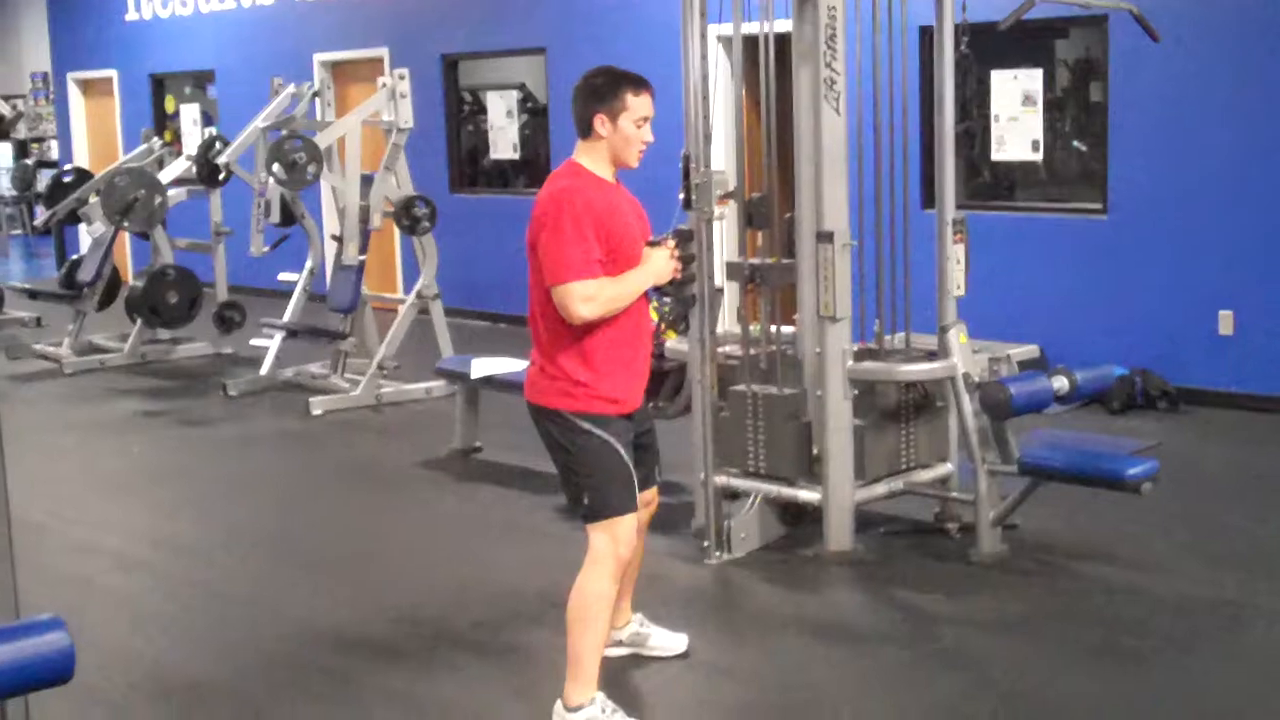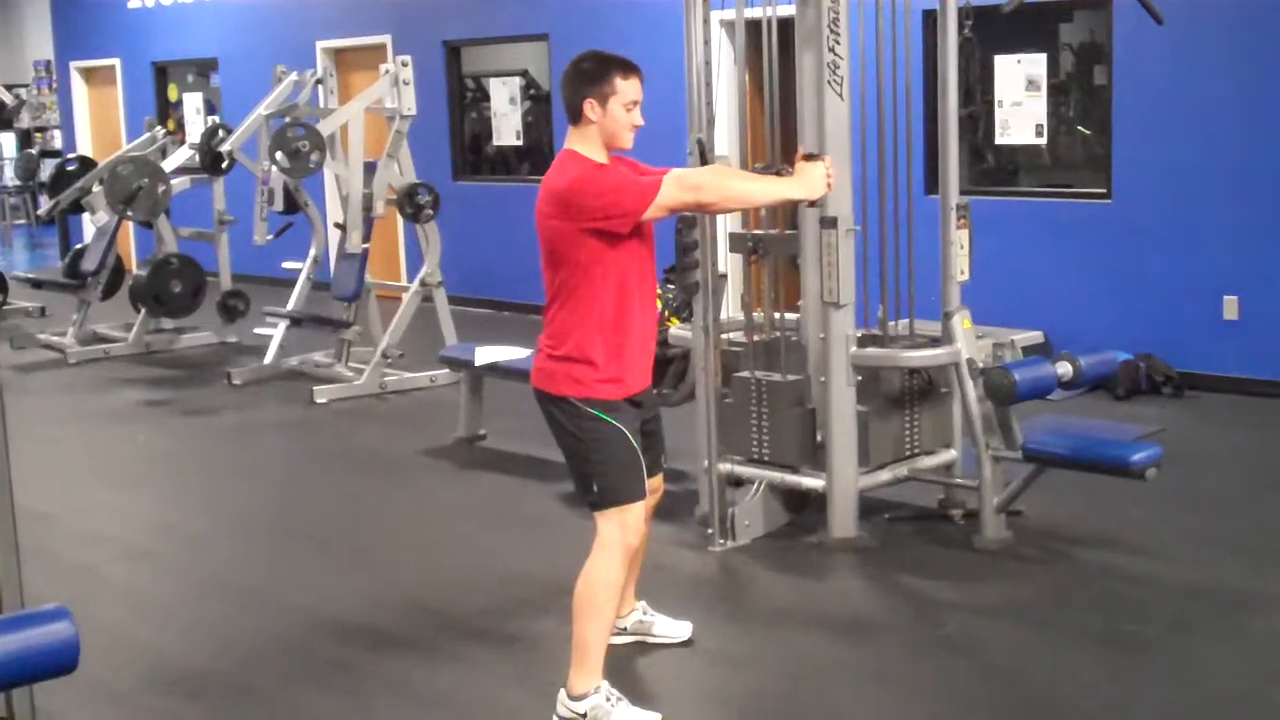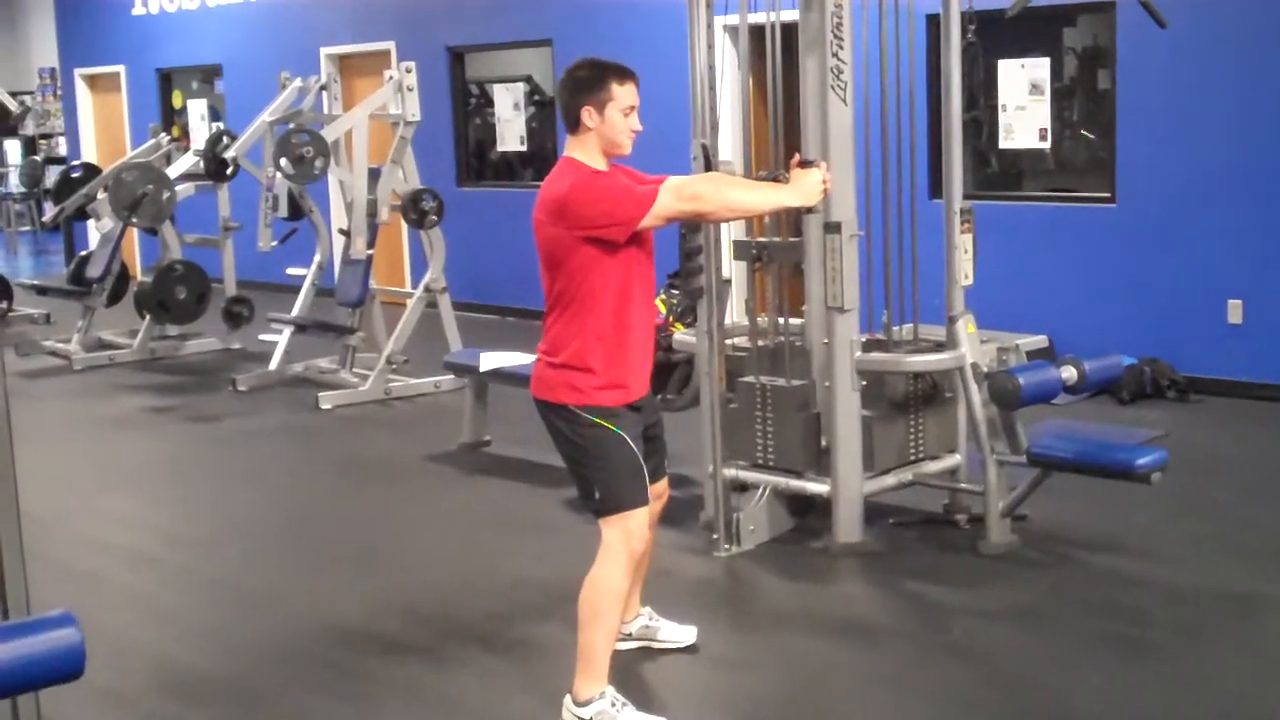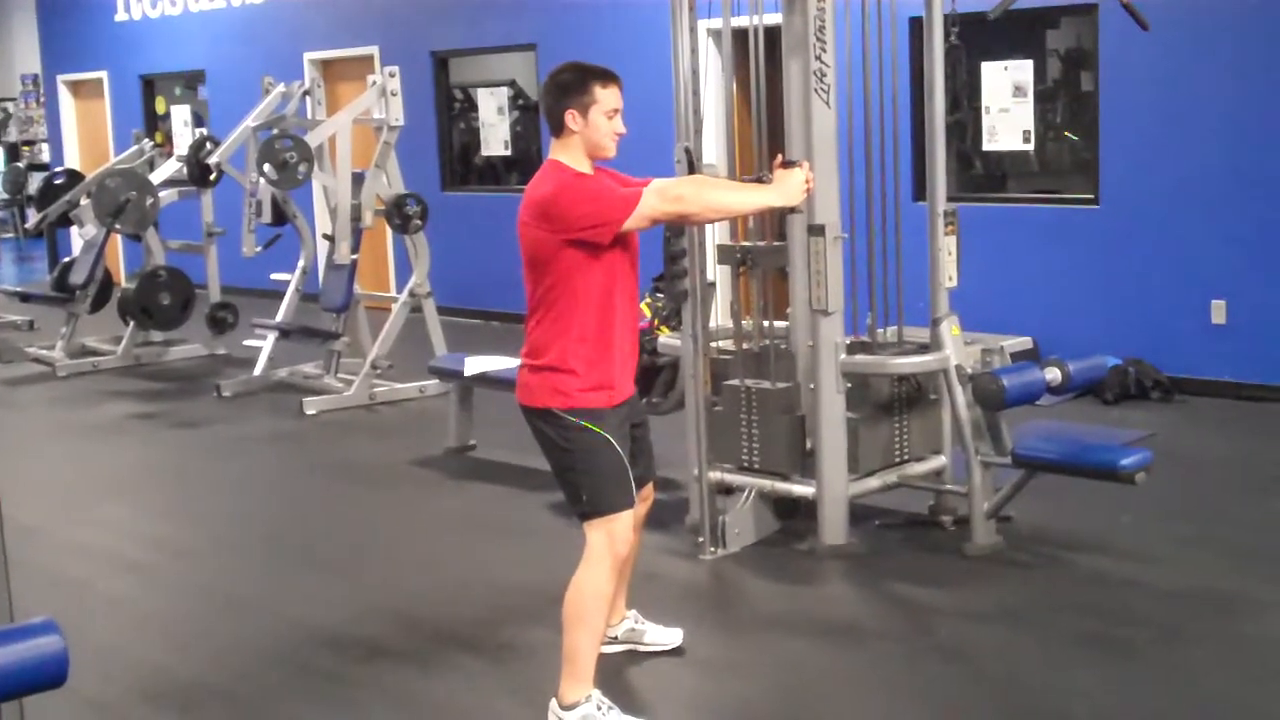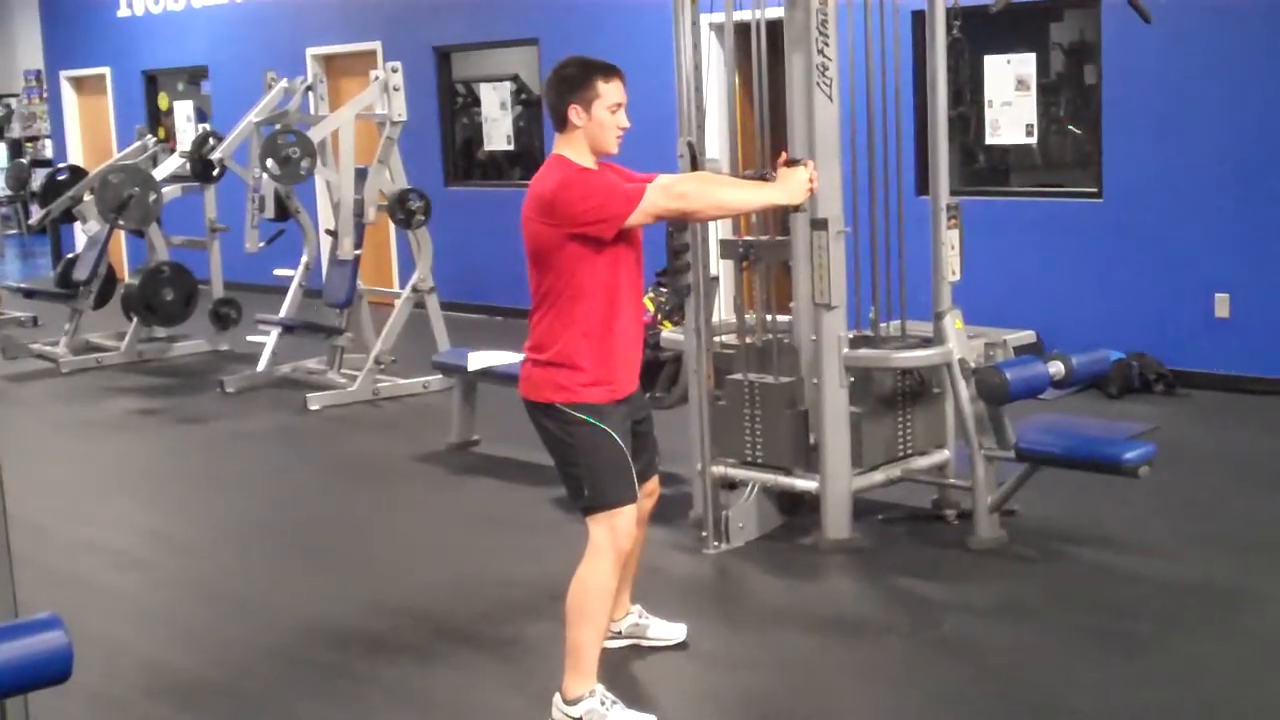
dt=1s
person 1, frame 1
left shoulder: (611, 191)
right shoulder: (568, 199)
right elbow: (580, 303)
left wrist: (657, 263)
right wrist: (650, 272)
left hip: (619, 391)
right hip: (581, 400)
left knee: (641, 506)
right knee: (613, 540)
left ankle: (620, 625)
person 1, frame 2
left shoulder: (612, 171)
right shoulder: (579, 183)
left elbow: (696, 182)
right elbow: (697, 194)
left wrist: (788, 180)
right wrist: (795, 188)
left hip: (622, 375)
right hip: (584, 384)
left knee: (646, 490)
right knee: (621, 526)
left ankle: (623, 613)
person 1, frame 3
left shoulder: (614, 179)
right shoulder: (577, 190)
left elbow: (694, 188)
right elbow: (693, 202)
left wrist: (785, 187)
right wrist: (793, 196)
left hip: (622, 382)
right hip: (585, 390)
left knee: (652, 495)
right knee: (627, 531)
left ankle: (629, 618)
person 1, frame 4
left shoulder: (598, 183)
right shoulder: (561, 193)
left elbow: (678, 190)
right elbow: (676, 205)
left wrist: (768, 187)
right wrist: (776, 196)
left hip: (608, 384)
right hip: (570, 393)
left knee: (638, 499)
right knee: (611, 534)
left ankle: (615, 622)
person 1, frame 5
left shoulder: (600, 178)
right shoulder: (565, 188)
left elbow: (683, 185)
right elbow: (680, 203)
left wrist: (772, 184)
right wrist: (780, 193)
left hip: (611, 380)
right hip: (573, 389)
left knee: (643, 493)
right knee: (614, 529)
left ankle: (618, 617)
